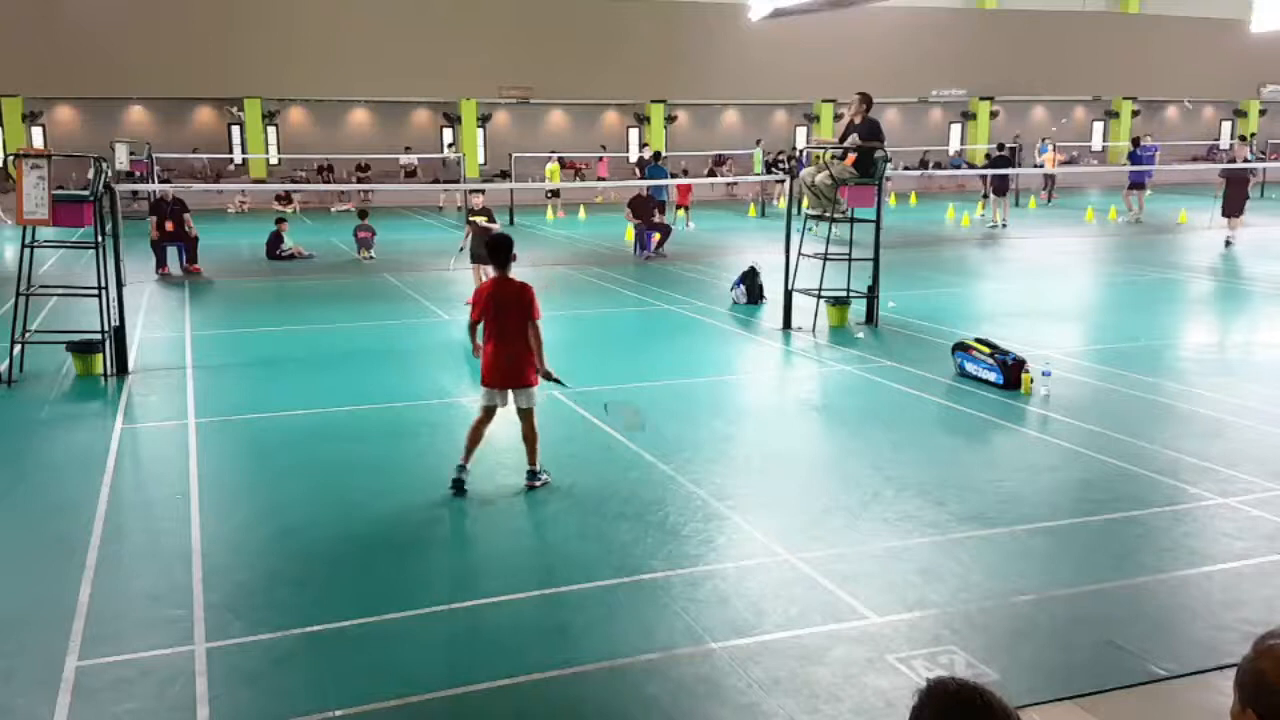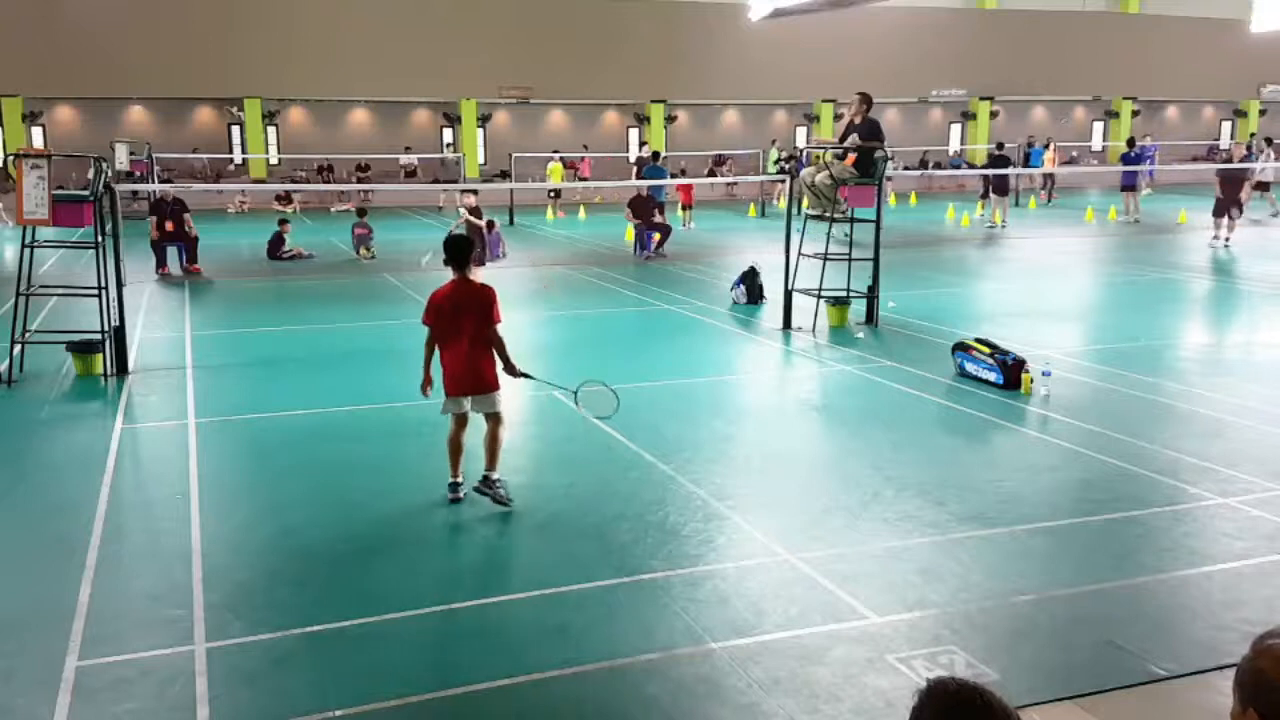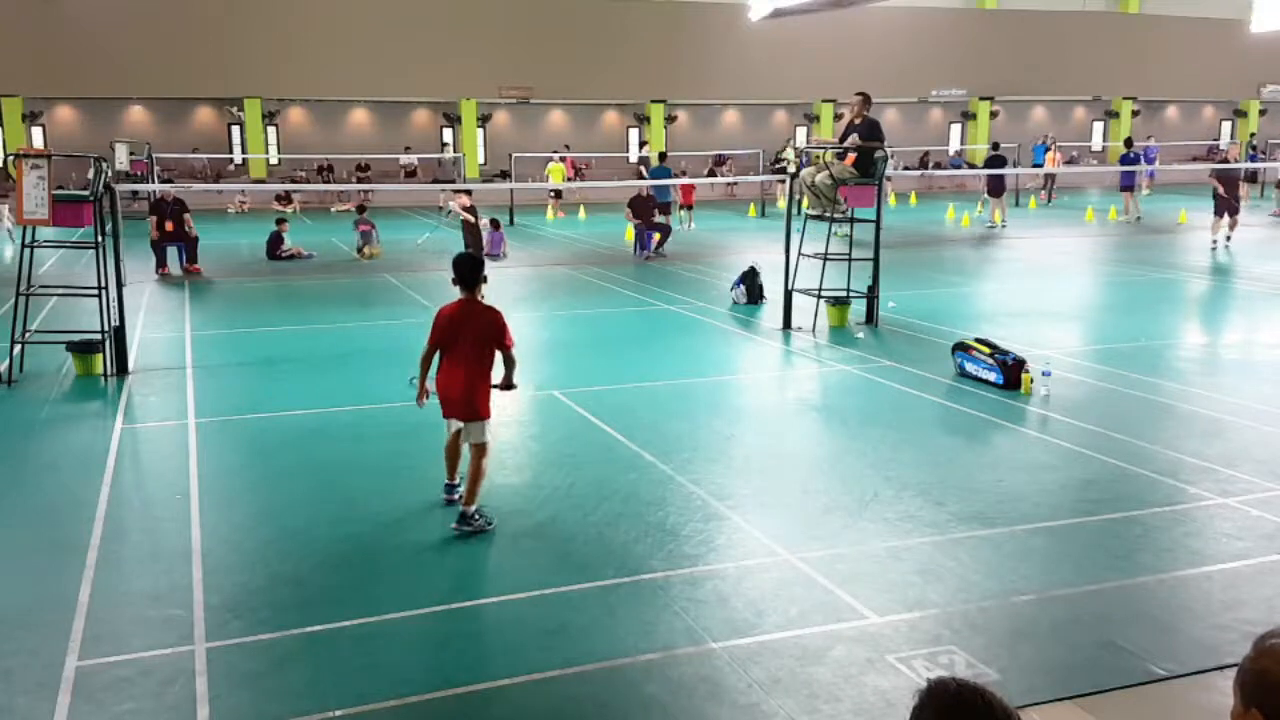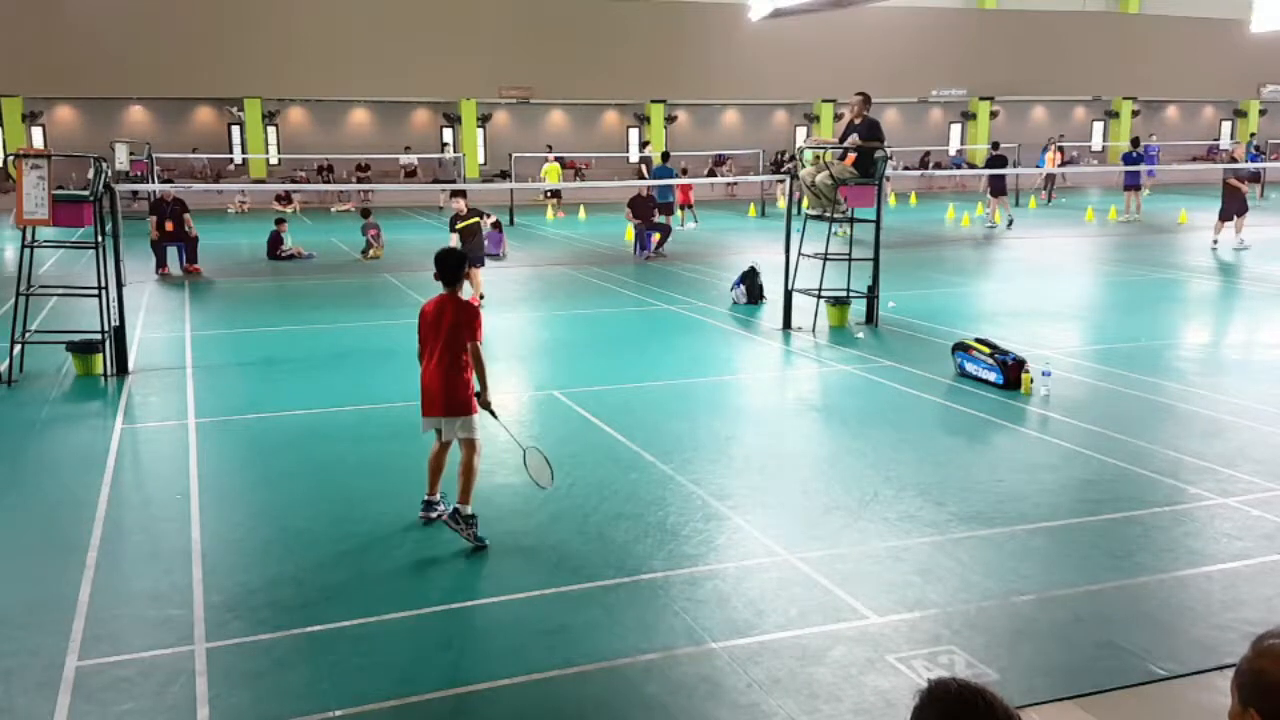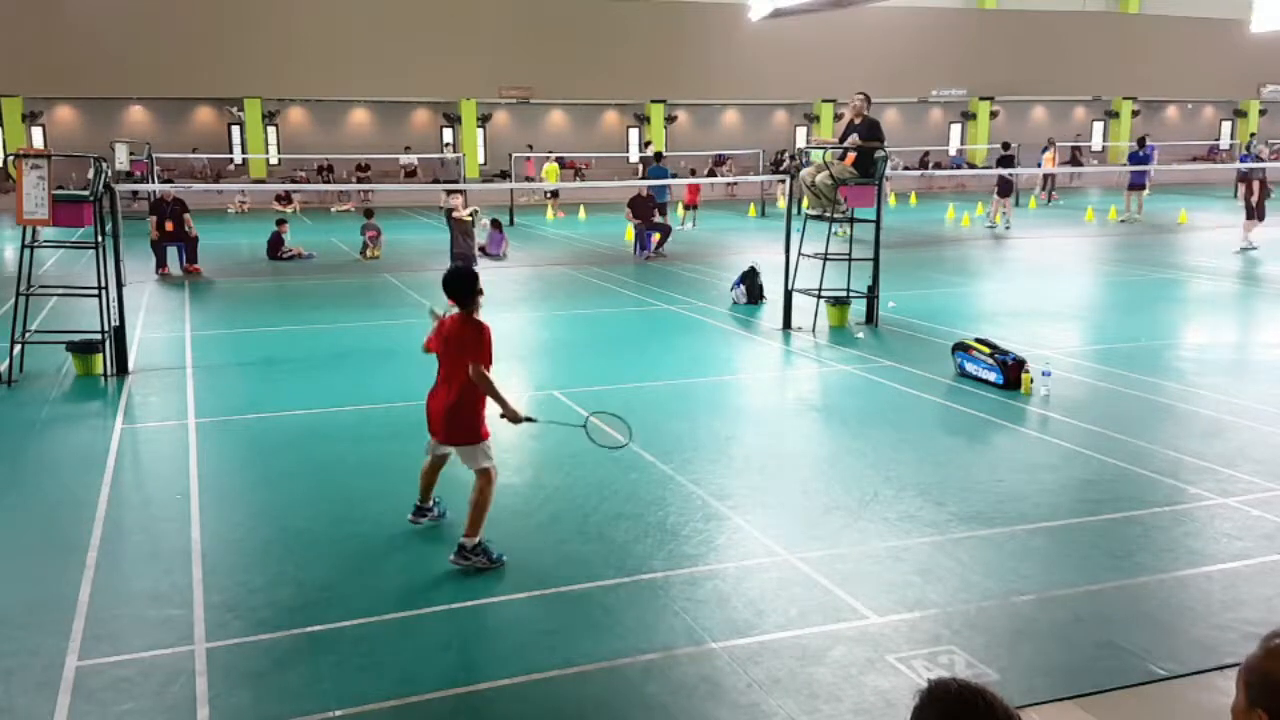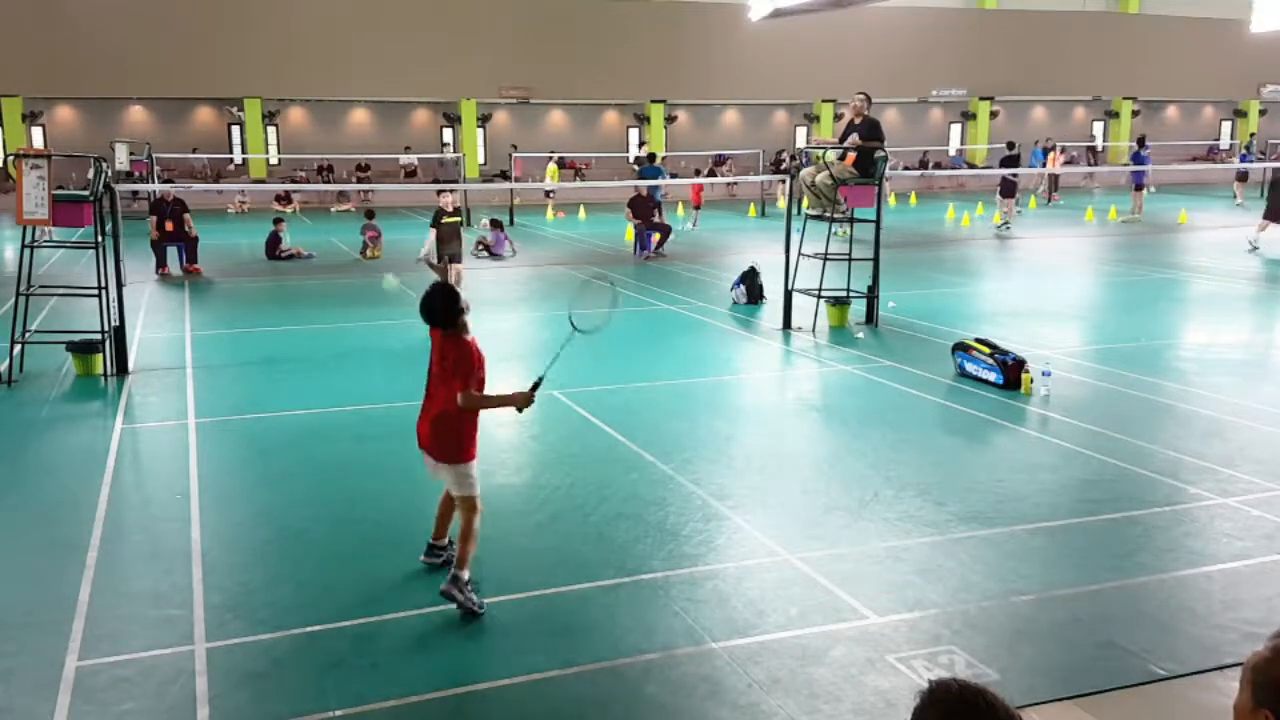
dt=0.4s
person 1, frame 1
left shoulder: (482, 291)
right shoulder: (524, 291)
left elbow: (472, 326)
right elbow: (533, 330)
left wrist: (475, 345)
right wrist: (541, 364)
left hip: (493, 365)
right hip: (521, 366)
left knee: (484, 416)
right knee: (527, 418)
left ankle: (462, 467)
right ankle: (534, 472)
person 1, frame 2
left shoulder: (438, 296)
right shoulder: (486, 293)
left elbow: (431, 339)
right elbow: (493, 335)
left wrist: (427, 373)
right wrist: (508, 363)
left hip: (453, 373)
right hip: (482, 371)
left knee: (458, 425)
right knee: (495, 422)
left ankle: (455, 483)
right ankle: (490, 477)
person 1, frame 3
left shoulder: (445, 314)
right shoulder: (493, 317)
left elbow: (428, 353)
right elbow: (509, 357)
left wrist: (422, 384)
right wrist: (508, 378)
left hip: (447, 390)
right hip: (475, 393)
left knee: (455, 435)
right knee: (479, 452)
left ankle: (451, 485)
right ankle: (467, 512)
person 1, frame 4
left shoulder: (428, 308)
right shoulder: (469, 310)
left elbow: (421, 352)
right elbow: (474, 352)
right wrist: (484, 389)
left hip: (431, 387)
right hip: (457, 389)
left knee: (441, 443)
right knee: (470, 449)
left ankle: (431, 502)
right ankle: (462, 512)
person 1, frame 5
left shoulder: (445, 324)
right shoulder: (479, 330)
left elbow: (428, 347)
right elbow: (478, 373)
right wrist: (506, 407)
left hip: (437, 408)
right hip: (464, 415)
left knee: (437, 458)
right knee: (487, 476)
left ankle: (423, 507)
right ankle: (469, 546)
person 1, frame 6
left shoulder: (439, 331)
right shoulder: (466, 350)
left elbow: (439, 302)
right elbow: (466, 399)
right wrist: (511, 399)
left hip: (431, 429)
right hip: (452, 438)
left knee: (455, 491)
right knee: (470, 509)
left ankle: (437, 546)
right ankle: (458, 579)
